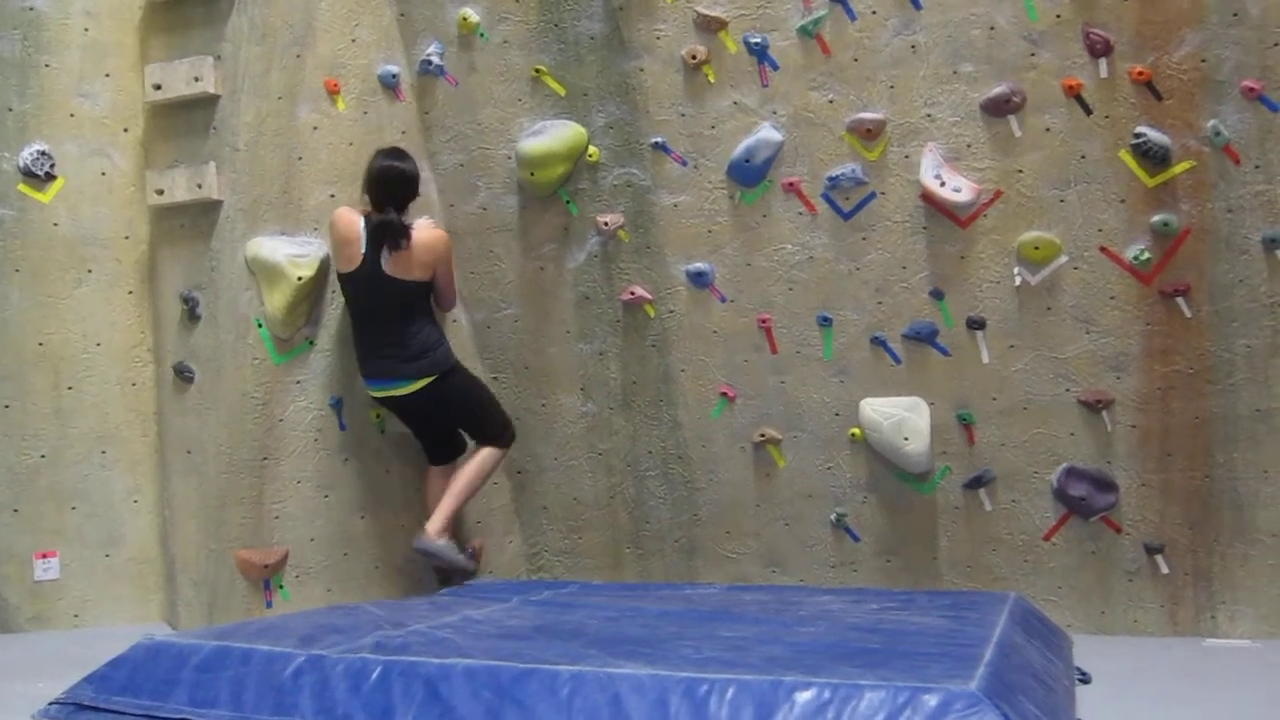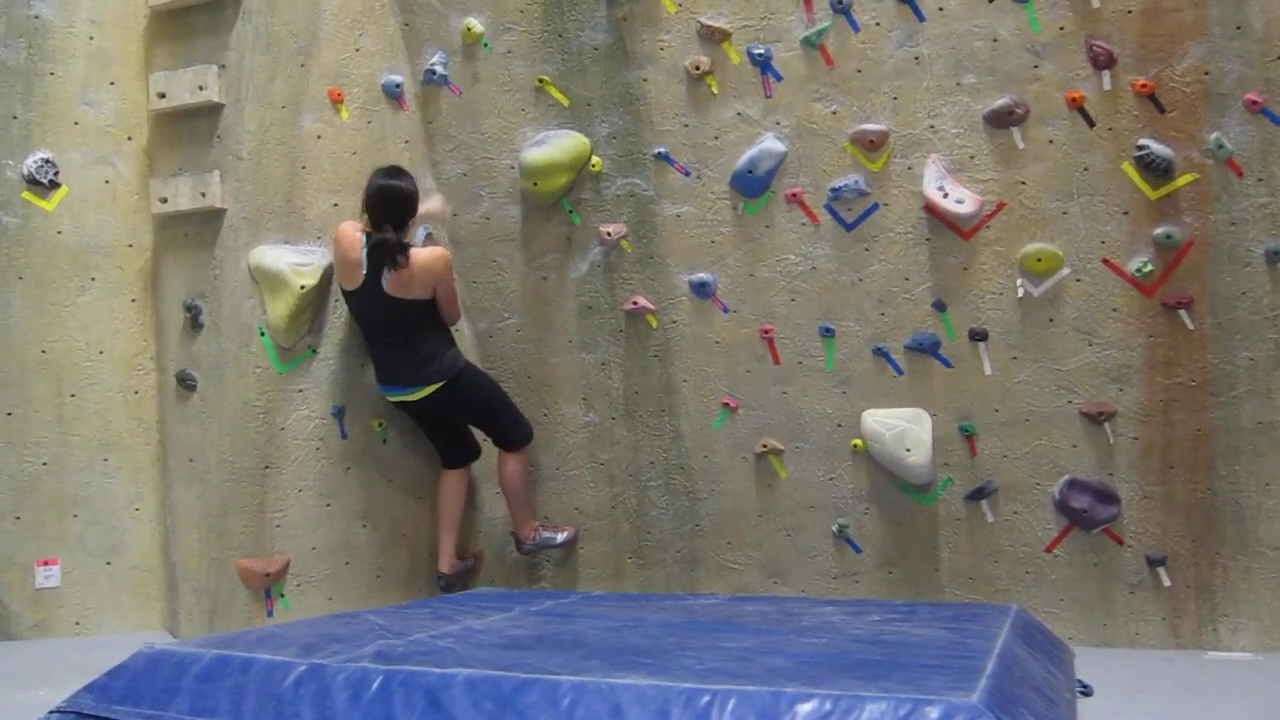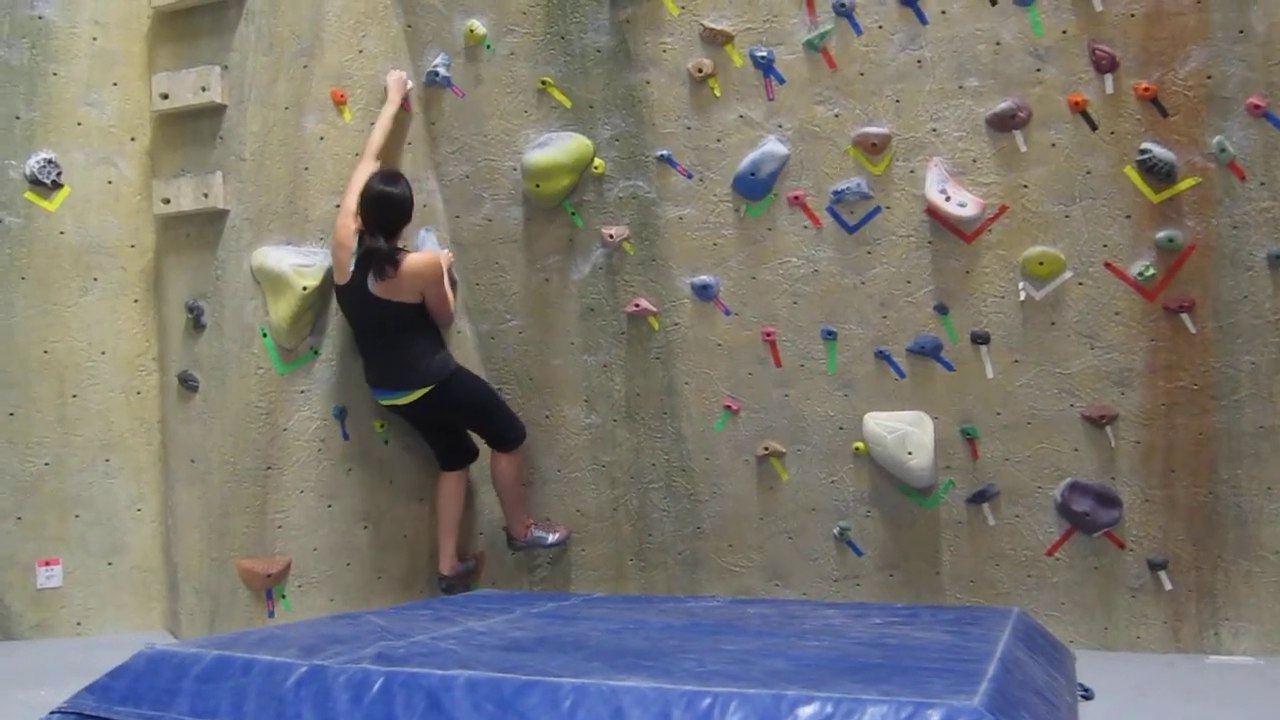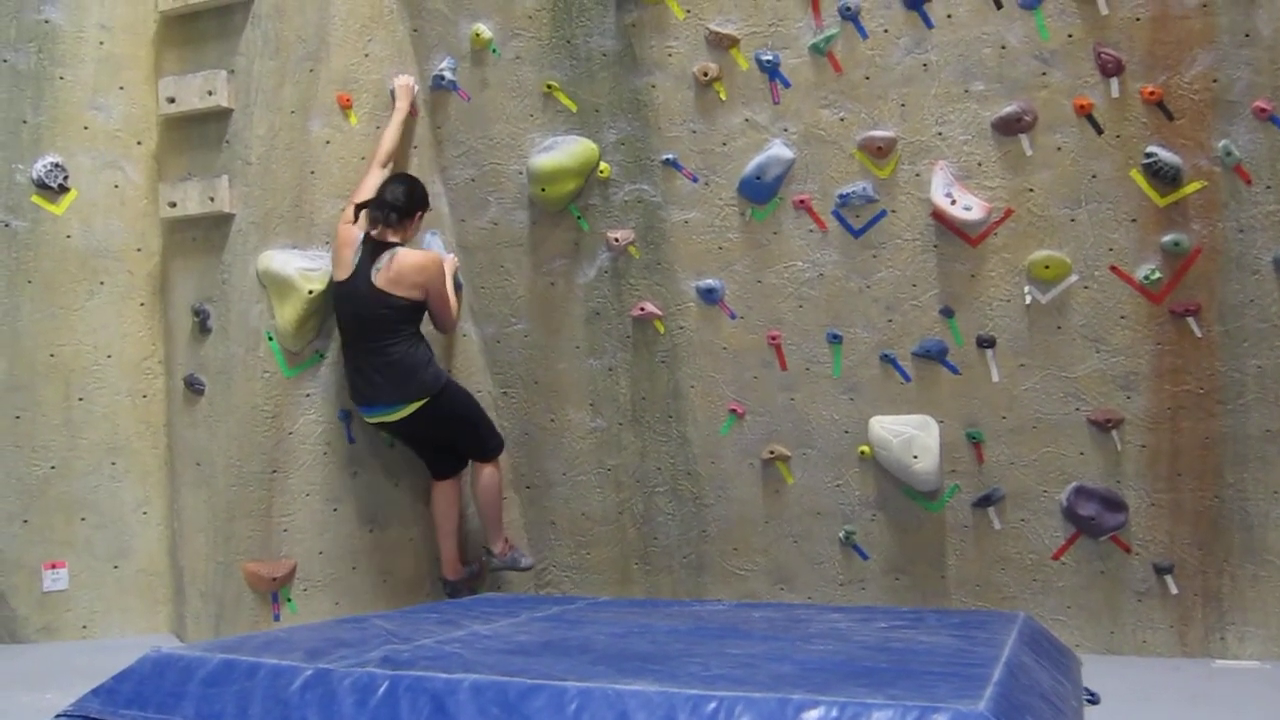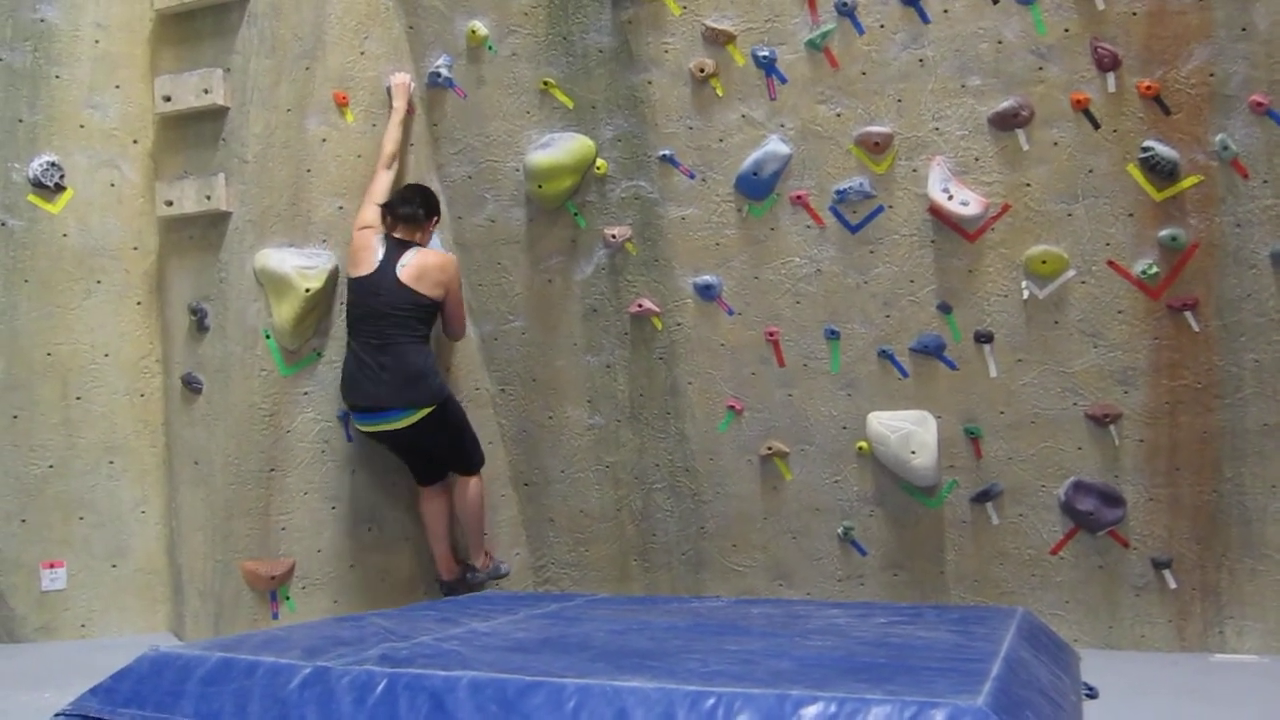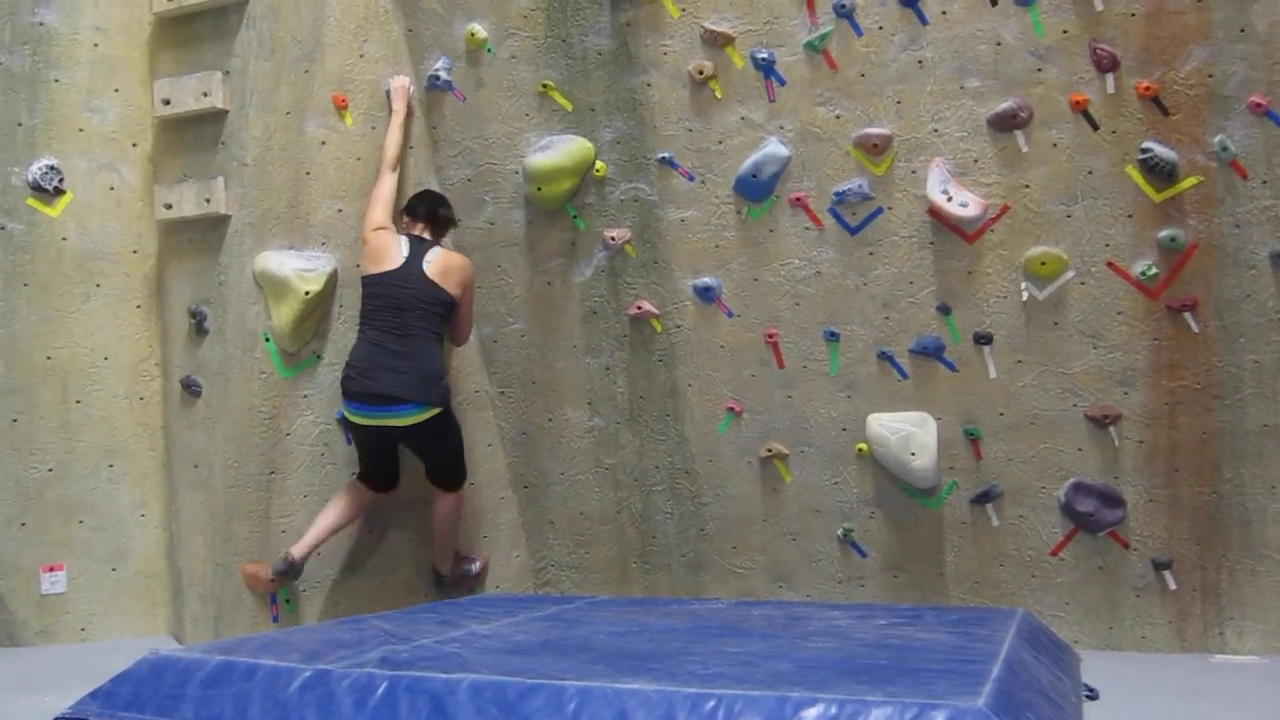
dt=0.5s
person 1, frame 1
left shoulder: (342, 224)
right shoulder: (432, 241)
left hip: (378, 380)
right hip: (428, 371)
left knee: (443, 452)
right knee: (498, 435)
left ankle: (444, 544)
right ankle: (436, 530)
person 1, frame 2
left shoulder: (346, 239)
right shoulder: (430, 261)
right elbow: (452, 315)
left wrist: (418, 211)
left hip: (394, 387)
right hip: (440, 379)
left knee: (456, 456)
right knee: (515, 436)
left ankle: (447, 566)
right ankle: (526, 533)
person 1, frame 3
left shoulder: (344, 241)
right shoulder: (421, 266)
left elbow: (369, 159)
right elbow: (445, 318)
left wrist: (393, 98)
left hip: (387, 390)
right hip: (433, 381)
left knee: (454, 458)
right knee: (508, 437)
left ankle: (449, 566)
right ankle: (520, 530)
person 1, frame 4
left shoulder: (347, 240)
right shoulder: (422, 263)
left elbow: (379, 166)
right elbow: (448, 323)
left wrist: (401, 106)
right wrist: (447, 274)
left hip: (370, 402)
right hip: (418, 393)
left knee: (445, 467)
right knee: (486, 452)
left ankle: (454, 572)
right ankle: (498, 549)
person 1, frame 5
left shoulder: (362, 243)
right shoulder: (441, 264)
left elbow: (384, 167)
right elbow: (456, 332)
left wrist: (398, 106)
left hip: (363, 408)
right hip: (416, 399)
left knee: (429, 476)
right knee: (468, 468)
left ankle: (448, 574)
right ankle: (479, 563)
person 1, frame 6
left shoulder: (378, 242)
right shoulder: (459, 266)
left elbow: (388, 171)
right elbow: (459, 337)
left wrist: (398, 109)
left hip: (361, 399)
right hip: (421, 403)
left knee: (372, 481)
right knee: (449, 481)
left ankle: (297, 554)
right ankle: (448, 568)
